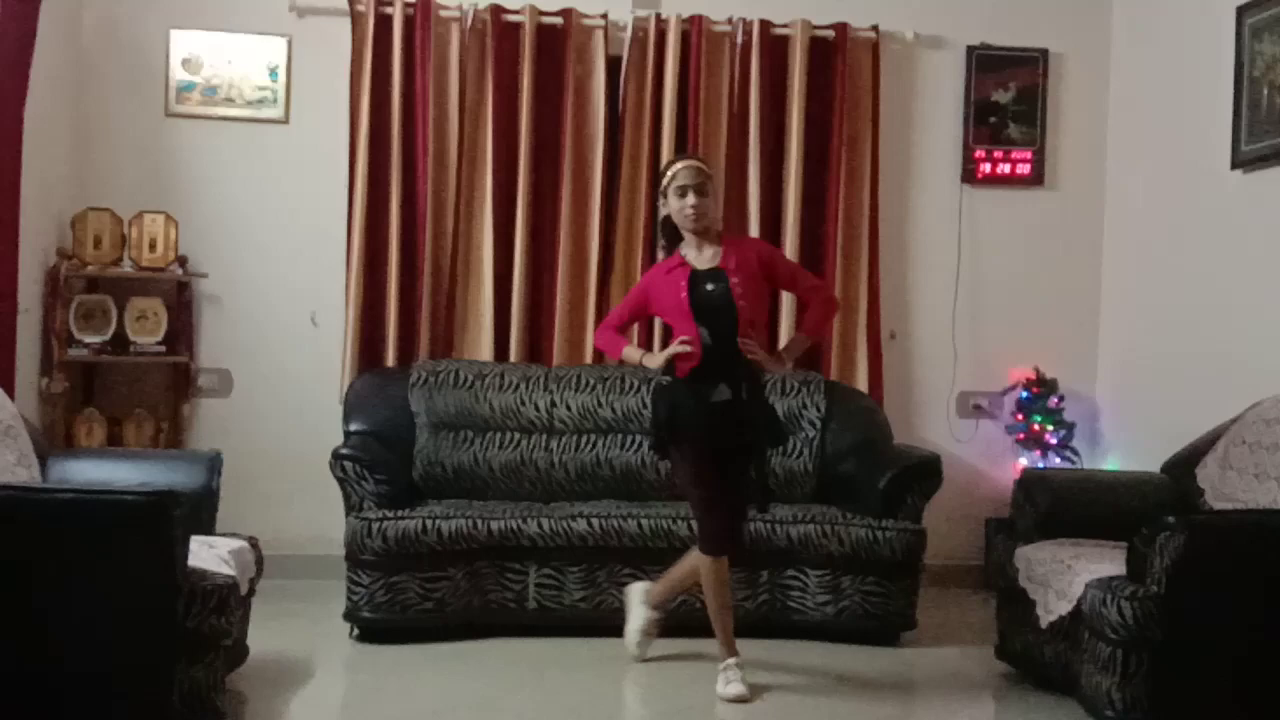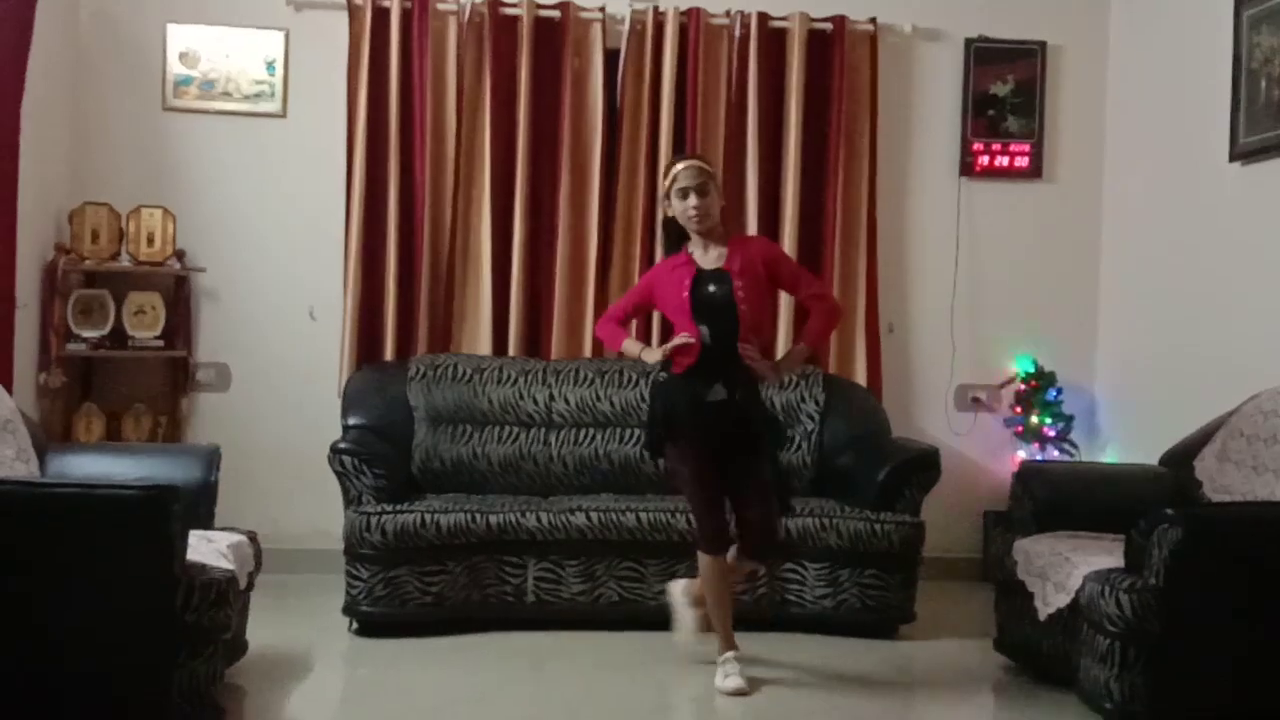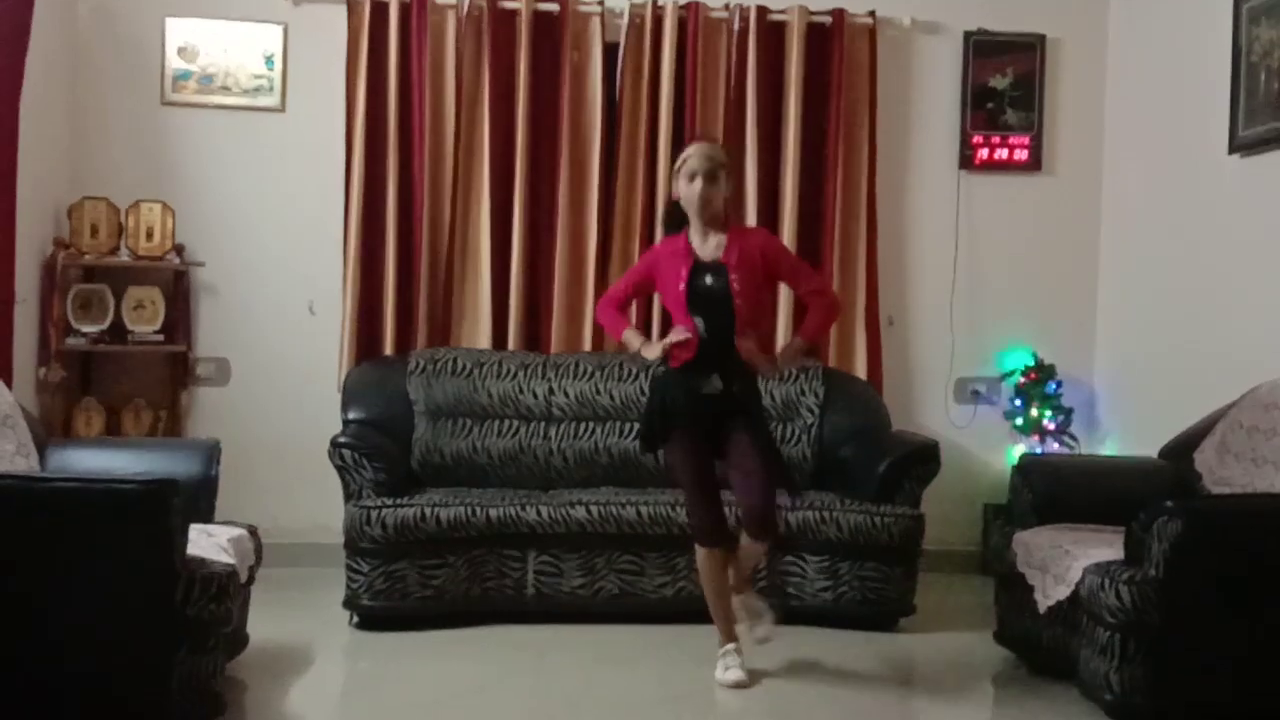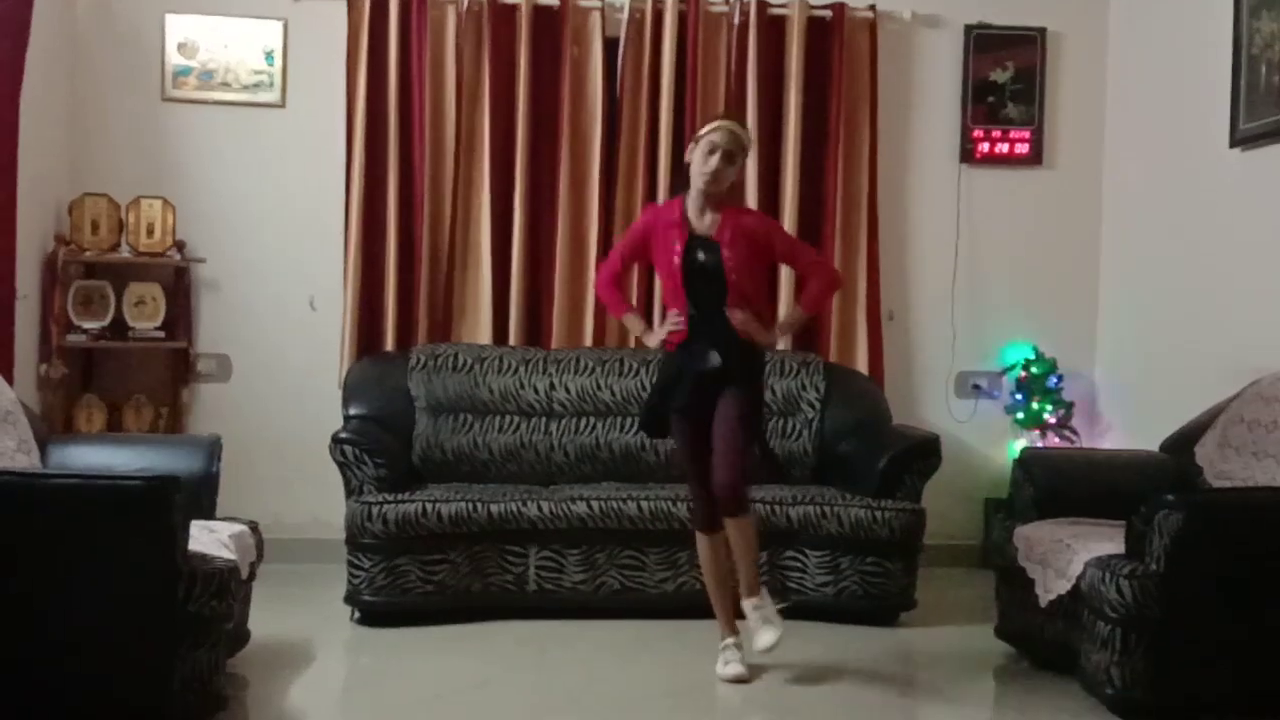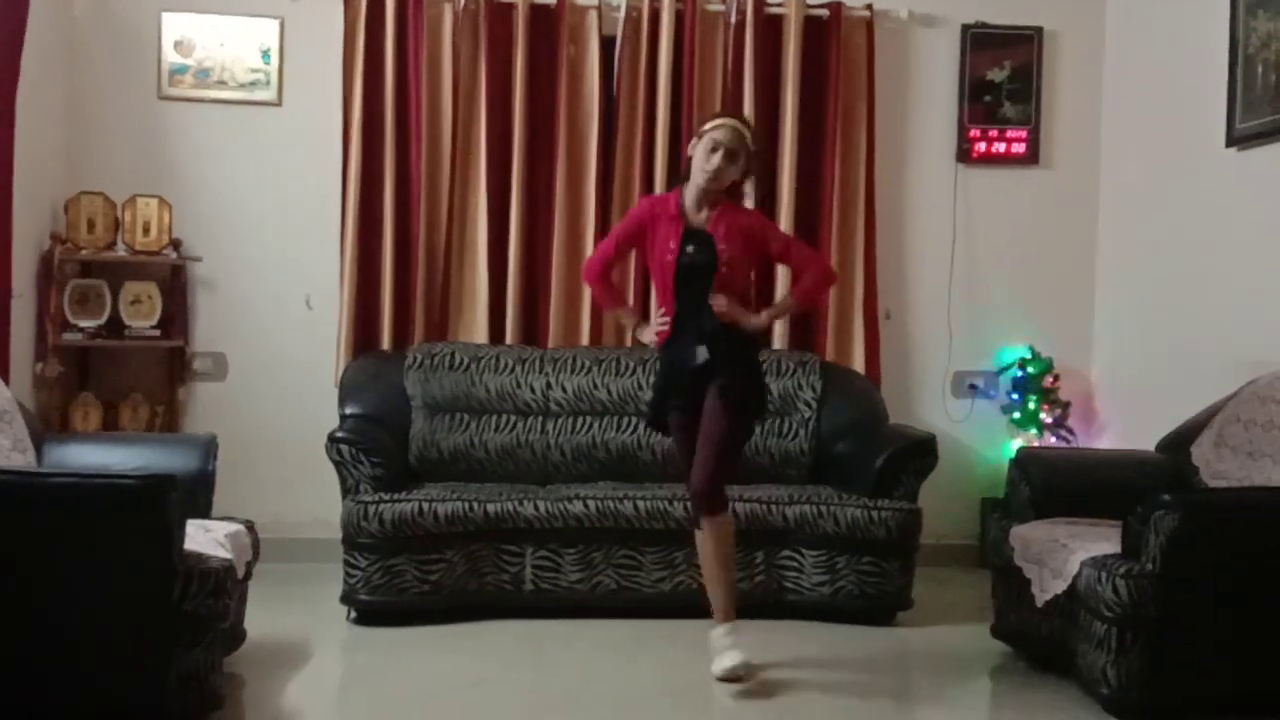
dt=0.1s
person 1, frame 1
left shoulder: (753, 252)
right shoulder: (661, 276)
left elbow: (821, 299)
right elbow: (607, 332)
left wrist: (786, 357)
right wrist: (650, 359)
left hip: (744, 406)
right hip: (688, 406)
left knee: (729, 533)
right knee: (714, 530)
left ankle: (650, 594)
right ankle: (728, 657)
person 1, frame 2
left shoulder: (758, 253)
right shoulder: (665, 273)
left elbow: (823, 305)
right elbow: (608, 323)
left wrist: (785, 364)
right wrist: (648, 353)
left hip: (741, 405)
right hip: (684, 404)
left knee: (761, 535)
right knee: (712, 528)
left ankle: (695, 592)
right ankle: (726, 652)
person 1, frame 3
left shoulder: (757, 246)
right shoulder: (663, 253)
left elbow: (823, 299)
right elbow: (609, 306)
left wrist: (782, 357)
right wrist: (645, 347)
left hip: (736, 394)
right hip: (681, 393)
left knee: (760, 514)
right knee: (706, 520)
left ankle: (741, 589)
right ankle: (727, 643)
person 1, frame 4
left shoulder: (751, 225)
right shoulder: (657, 222)
left elbow: (823, 274)
right elbow: (607, 279)
left wrist: (778, 331)
right wrist: (646, 333)
left hip: (738, 370)
right hip: (686, 372)
left knee: (728, 482)
right knee: (704, 504)
left ankle: (753, 592)
right ankle: (728, 636)
person 1, frame 5
left shoulder: (746, 224)
right shoulder: (653, 213)
left elbow: (818, 271)
right elbow: (596, 271)
left wrist: (765, 318)
right wrist: (637, 328)
left hip: (731, 363)
right hip: (680, 365)
left knee: (706, 485)
right knee: (703, 495)
left ankle: (724, 626)
right ankle: (724, 626)
